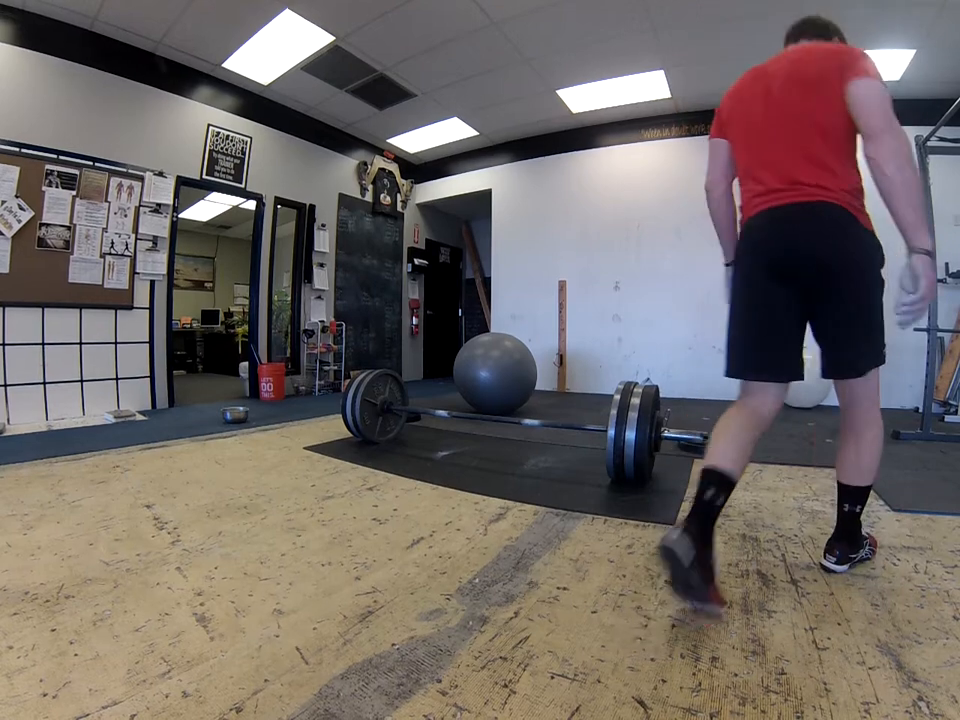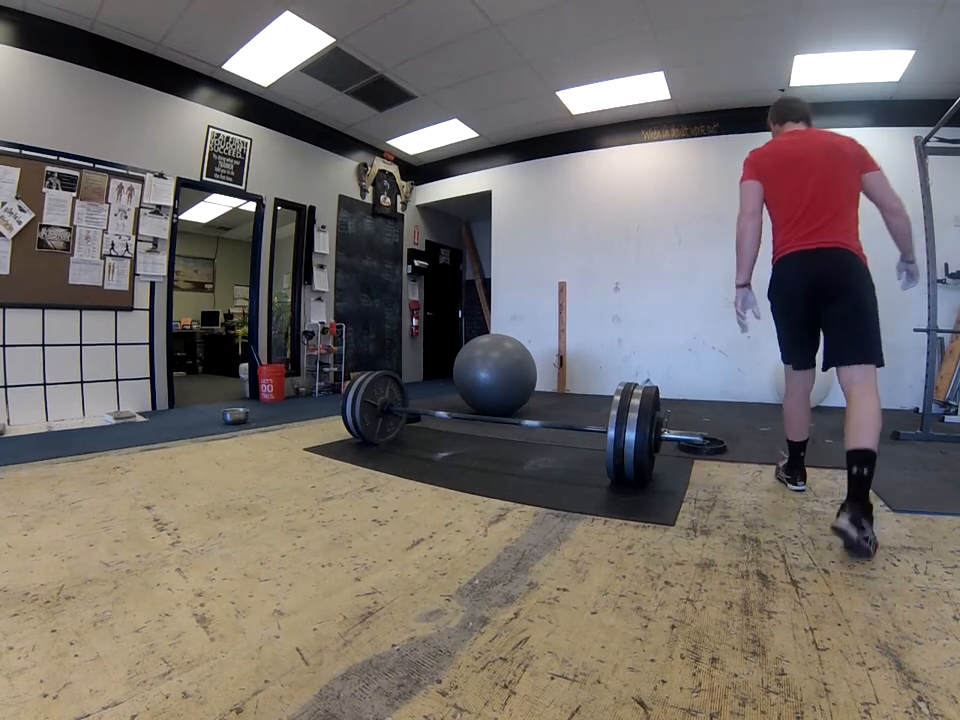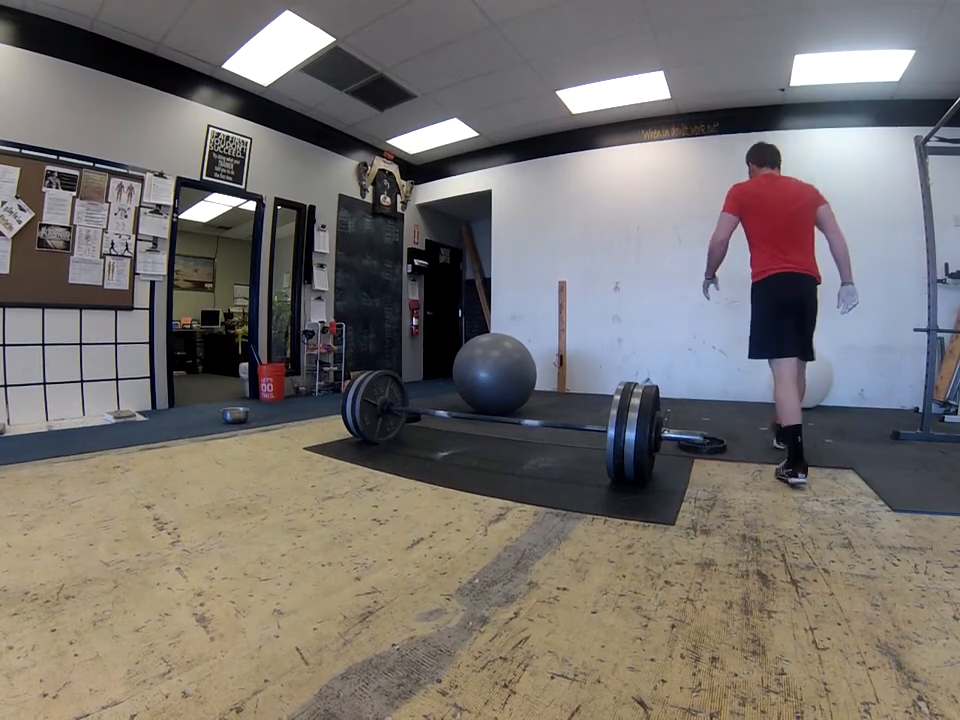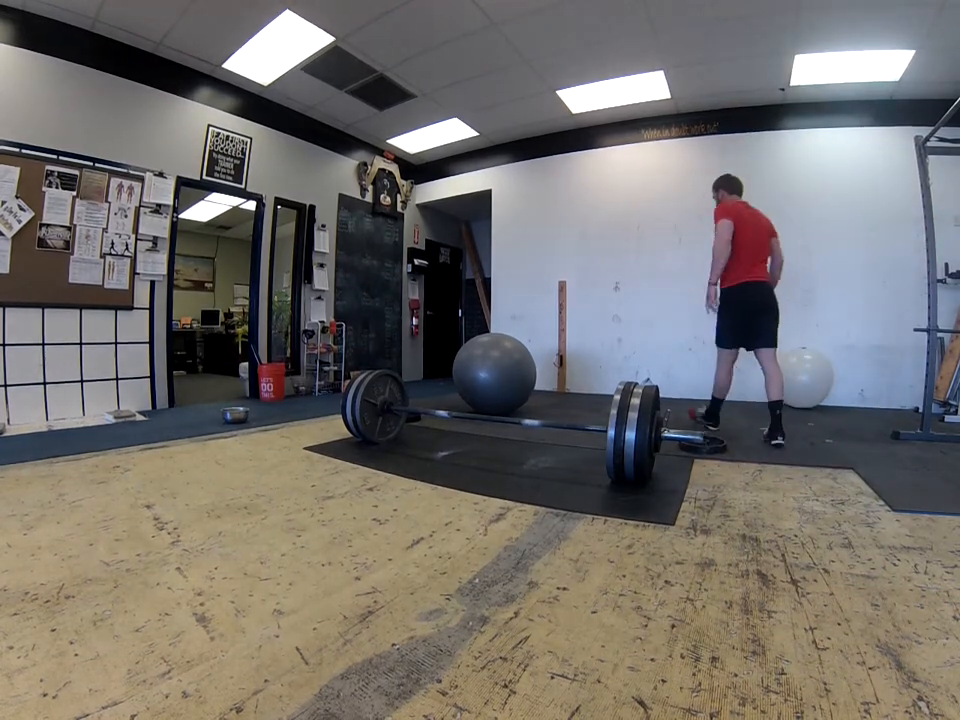
dt=0.5s
person 1, frame 1
left shoulder: (740, 89)
right shoulder: (846, 58)
left elbow: (718, 184)
right elbow: (885, 142)
left wrist: (732, 254)
right wrist: (920, 250)
left hip: (760, 240)
right hip: (835, 232)
left knee: (757, 400)
right knee: (861, 398)
right ankle: (846, 538)
person 1, frame 2
left shoulder: (761, 157)
right shoulder: (849, 146)
left elbow: (749, 219)
right elbow: (893, 207)
left wrist: (743, 284)
right wrist: (909, 257)
left hip: (791, 271)
right hip: (844, 267)
left knee: (797, 378)
right knee: (861, 387)
left ankle: (795, 468)
right ankle: (857, 505)
person 1, frame 3
left shoulder: (742, 192)
right shoulder: (808, 190)
left elbow: (720, 239)
right elbow: (835, 235)
left wrist: (710, 275)
right wrist: (847, 282)
left hip: (771, 287)
right hip: (805, 285)
left knee: (784, 372)
right knee: (797, 366)
left ankle: (795, 461)
right ankle: (787, 433)
person 1, frame 4
left shoulder: (725, 210)
right shoulder: (762, 218)
left elbow: (723, 243)
right elbow: (778, 258)
left wrist: (713, 283)
left hip: (737, 292)
right hip: (764, 293)
left knee: (725, 359)
right knee: (769, 360)
left ankle: (712, 415)
right ankle: (776, 428)
